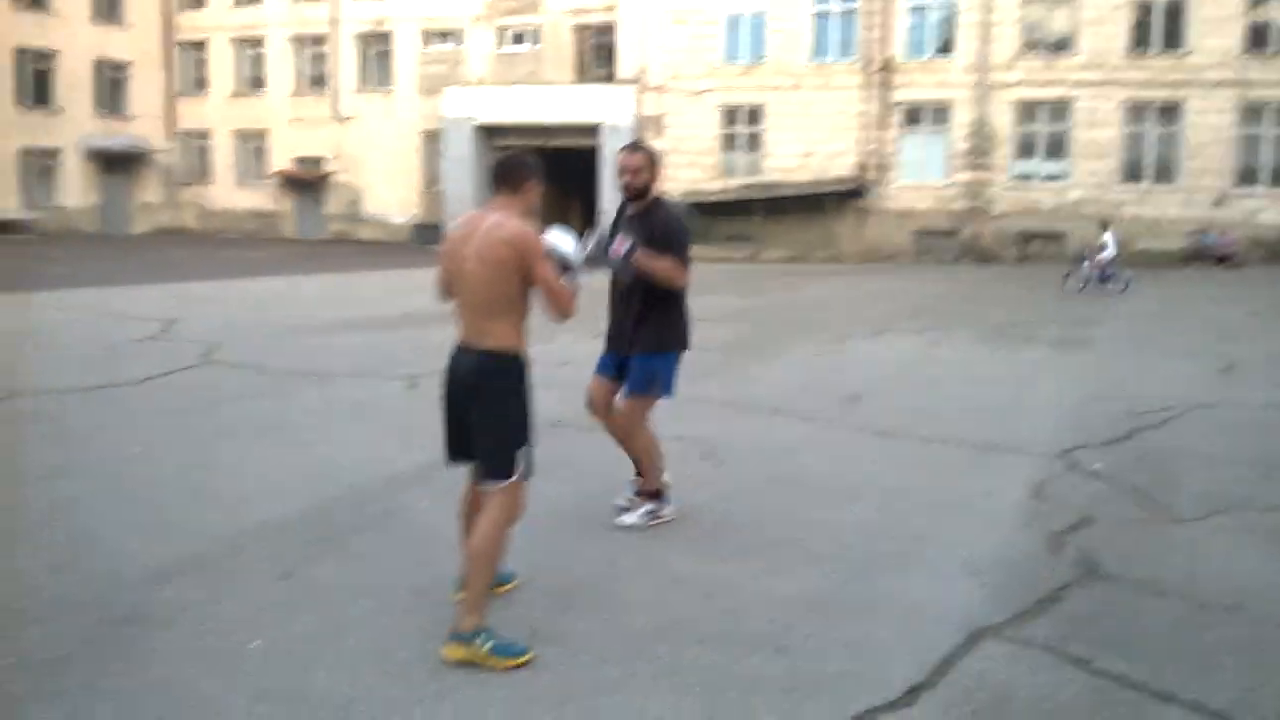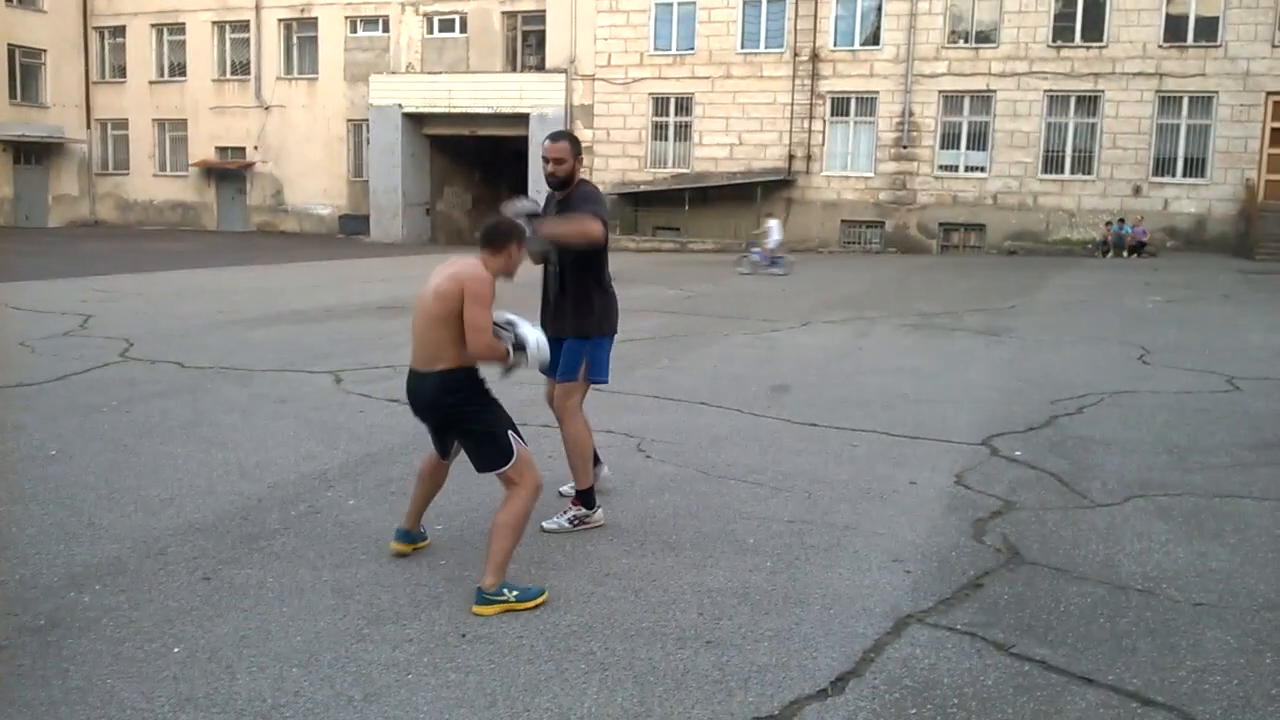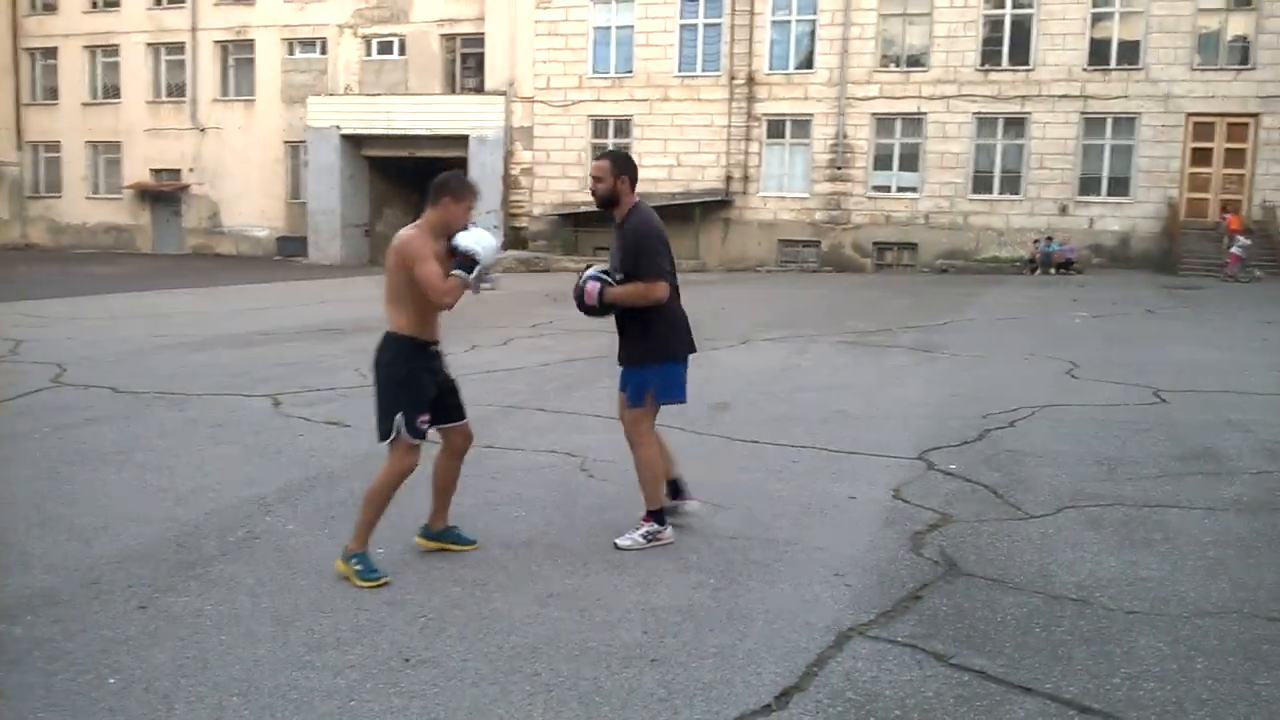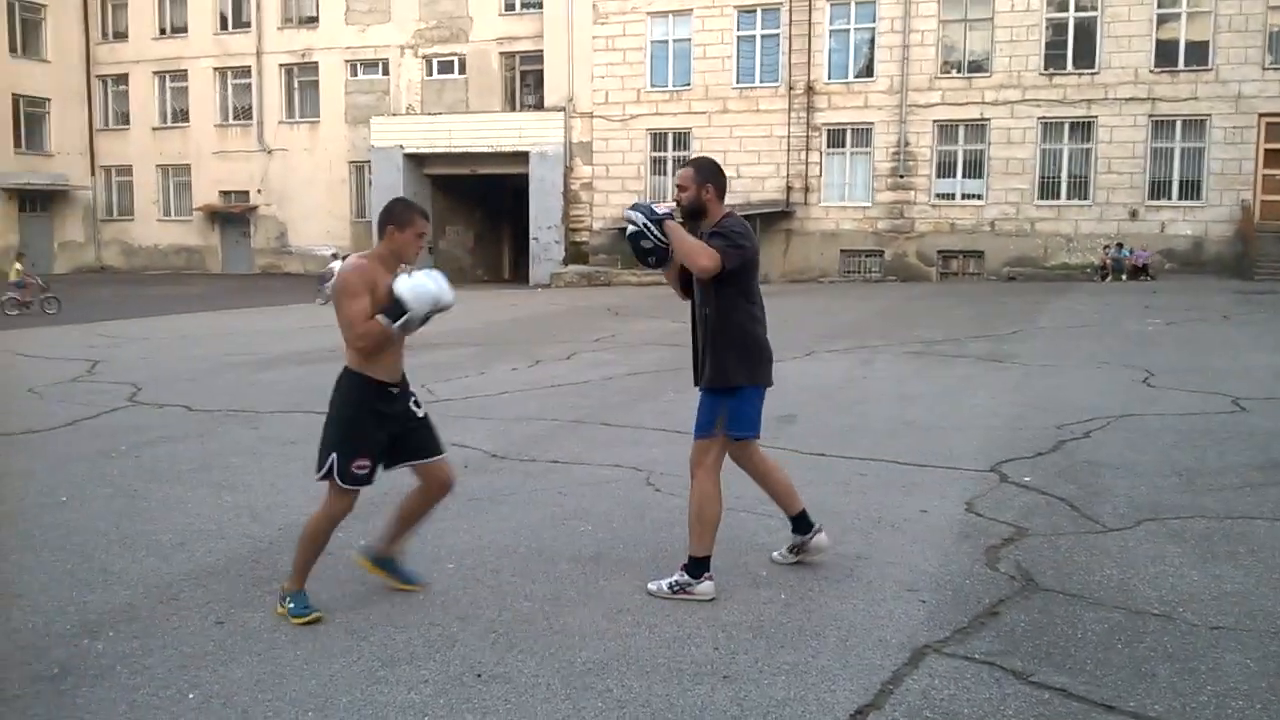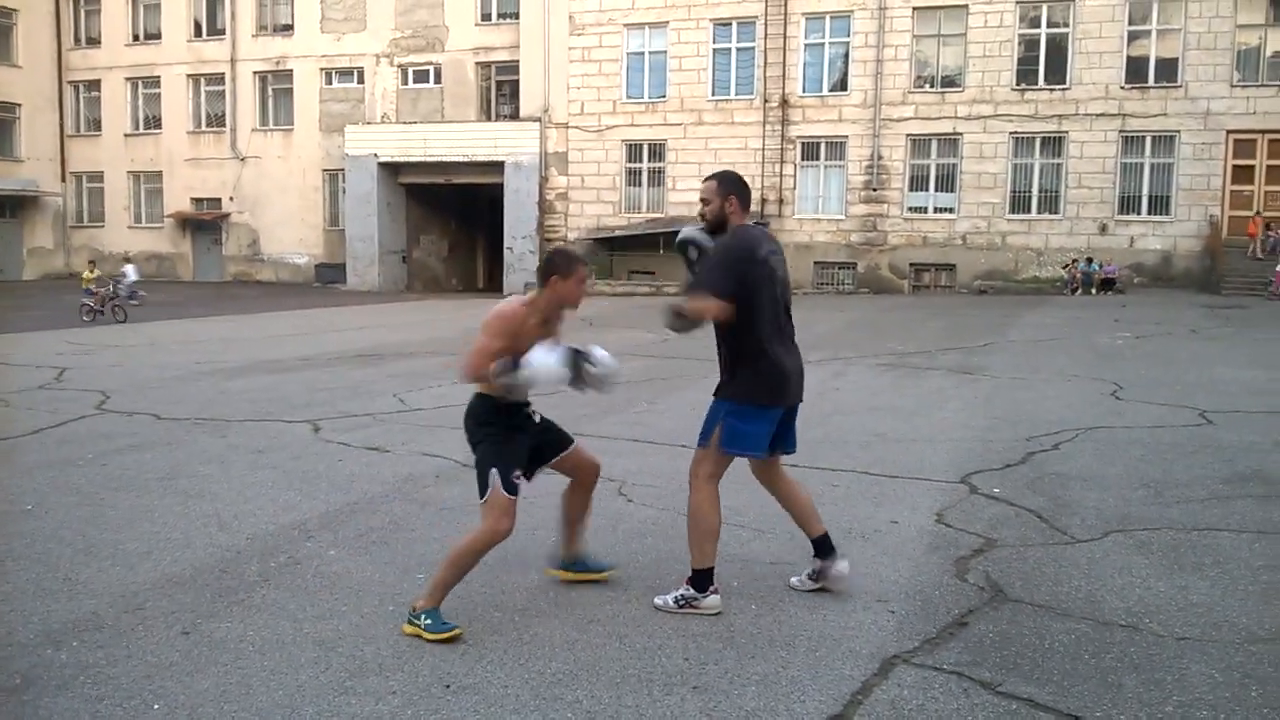
dt=1s
person 1, frame 1
left shoulder: (458, 229)
right shoulder: (522, 235)
right elbow: (563, 308)
right wrist: (561, 270)
left hip: (463, 362)
right hip: (499, 371)
left knee: (484, 476)
right knee: (505, 500)
left ankle: (476, 573)
right ankle: (469, 631)
person 1, frame 2
left shoulder: (449, 267)
right shoulder: (480, 280)
right elbow: (480, 347)
right wrist: (512, 354)
left hip: (421, 386)
right hip: (458, 388)
left knee: (444, 451)
right knee: (525, 484)
left ankle: (408, 531)
right ankle: (491, 588)
person 1, frame 3
left shoulder: (432, 242)
right shoulder: (414, 242)
left elbow: (438, 292)
right elbow: (443, 297)
left wrist: (462, 268)
right wrist: (466, 266)
left hip: (428, 354)
right hip: (403, 357)
left knee: (459, 438)
right knee: (403, 460)
left ankle: (437, 527)
right ankle: (354, 551)
person 1, frame 4
left shoulder: (400, 273)
right shoulder: (355, 273)
right elbow: (362, 338)
left wrist: (418, 307)
right wrist: (405, 307)
left hip: (395, 392)
right hip: (359, 396)
left knee: (439, 481)
right knee: (338, 502)
left ankle: (383, 552)
right ankle: (293, 588)
person 1, frame 5
left shoulder: (553, 313)
right shoulder: (509, 314)
right elbow: (472, 371)
left hip: (521, 412)
right hip: (493, 419)
left knee: (587, 469)
right knee: (498, 526)
left ankle: (570, 559)
right ankle: (424, 607)
person 2, frame 1
left shoulder: (664, 217)
right shoulder: (624, 211)
left elbow: (678, 278)
left wrist: (632, 253)
left hip: (659, 334)
right hip: (626, 328)
left knee: (634, 415)
right knee: (597, 400)
left ankle: (656, 501)
right ankle: (648, 473)
person 2, frame 2
left shoulder: (587, 197)
right shoulder: (554, 199)
left elbow: (592, 231)
left wrist: (537, 227)
right wrist: (529, 250)
left hip: (590, 319)
right hip: (562, 317)
left knee: (567, 405)
right knee: (557, 398)
left ankle: (586, 506)
right ankle: (593, 467)
person 2, frame 3
left shoulder: (641, 227)
right shoulder: (629, 221)
left elbow: (655, 289)
left wrist: (602, 295)
right wrist: (602, 286)
left hip: (656, 343)
right hip: (647, 340)
left knee: (637, 426)
right knee: (632, 417)
left ankle: (658, 522)
right ankle: (675, 493)
person 2, frame 4
left shoulder: (734, 231)
right shoulder: (704, 235)
left elbow: (704, 265)
right elbow: (686, 289)
left wrist: (669, 224)
left hip: (736, 367)
right hip: (724, 363)
left knee: (704, 463)
right knee: (745, 452)
left ankle: (696, 575)
right ankle: (806, 532)
person 2, frame 5
left shoulder: (731, 248)
right shoulder: (759, 243)
left elbow: (710, 310)
left wrist: (679, 309)
right wrist: (700, 281)
left hip: (752, 382)
right hip: (779, 376)
left knee: (703, 475)
right knee: (768, 469)
left ankle: (701, 588)
right ankle: (828, 558)
